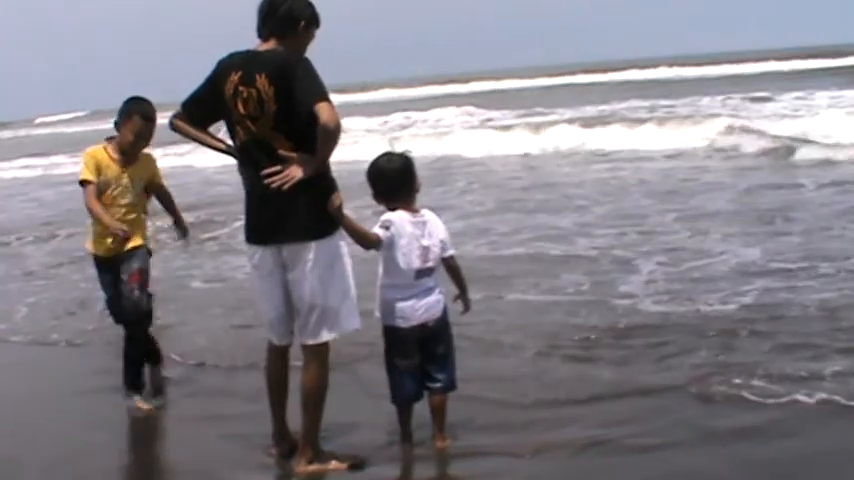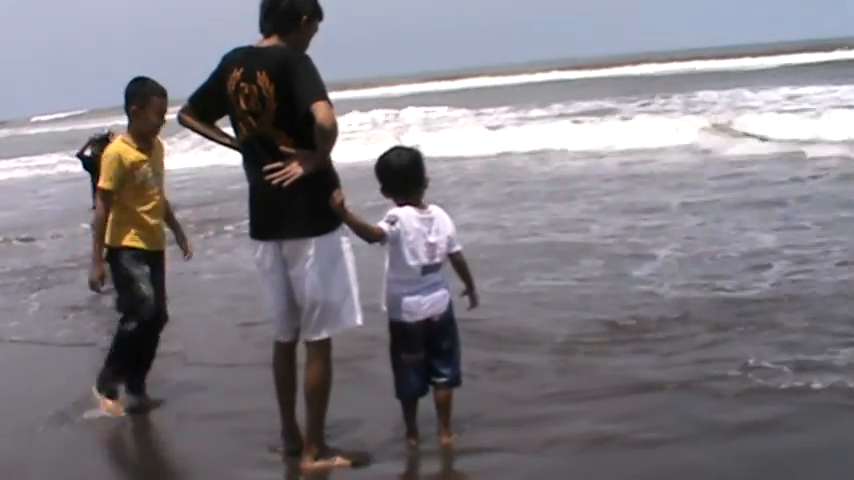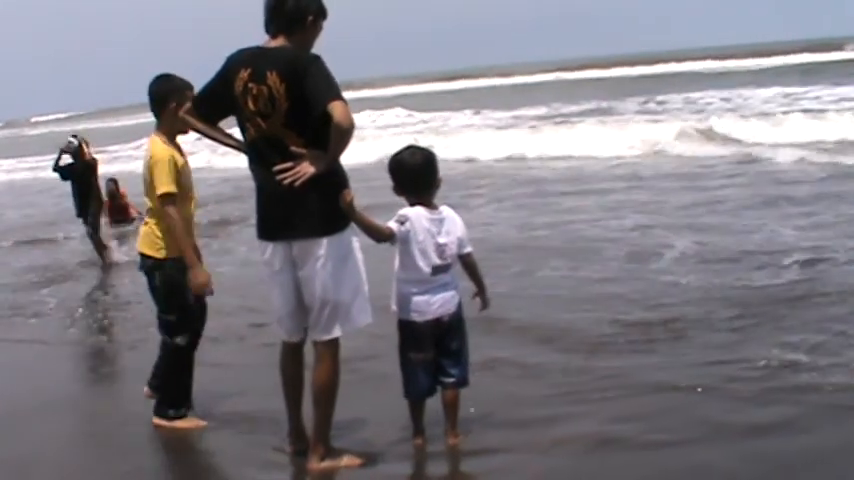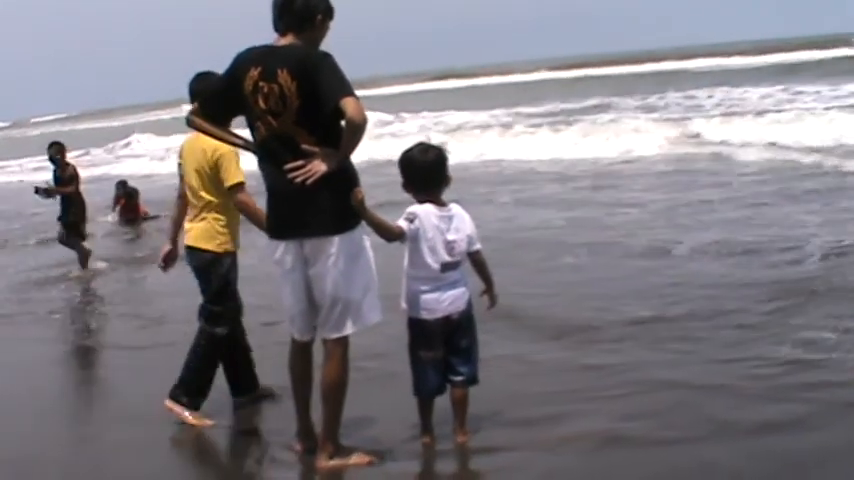
dt=0.4s
person 1, frame 1
left shoulder: (228, 70)
right shoulder: (293, 67)
left elbow: (181, 120)
right elbow: (329, 122)
left wrist: (236, 151)
right wrist: (315, 165)
left hip: (261, 222)
right hip: (308, 219)
left knee: (278, 338)
right knee: (316, 342)
left ankle: (280, 438)
right ankle: (309, 454)
person 1, frame 2
left shoulder: (232, 64)
right shoulder: (293, 63)
left elbow: (188, 115)
right elbow: (325, 122)
left wrist: (243, 146)
right wrist: (316, 162)
left hip: (265, 218)
right hip: (309, 215)
left knee: (285, 335)
right knee: (318, 338)
left ankle: (289, 434)
right ankle: (315, 450)
person 1, frame 3
left shoulder: (238, 65)
right shoulder: (304, 64)
left elbow: (191, 115)
right elbow: (342, 120)
left wrist: (246, 147)
right wrist: (327, 161)
left hip: (273, 218)
right hip: (318, 215)
left knee: (292, 335)
right knee: (327, 337)
left ankle: (296, 436)
right ankle: (320, 451)
person 1, frame 4
left shoulder: (245, 64)
right shoulder: (315, 62)
left elbow: (197, 118)
right elbow: (356, 117)
left wrist: (255, 146)
right wrist: (337, 159)
left hip: (284, 216)
right hip: (330, 212)
left knee: (301, 333)
right knee: (336, 337)
left ankle: (304, 434)
right ankle: (330, 448)
person 2, frame 1
left shoulder: (147, 163)
right shoulder: (94, 157)
left elbow: (163, 194)
right elbow: (90, 200)
left wrist: (179, 221)
right wrist: (112, 225)
left hip: (134, 245)
right hip: (104, 248)
left knee: (136, 306)
right knee: (123, 314)
left ankle: (135, 385)
right ankle: (151, 355)
person 2, frame 2
left shoulder: (157, 147)
right shoulder: (116, 153)
right elbow: (102, 208)
left wrist: (178, 231)
right wrist: (97, 261)
left hip: (155, 244)
right hip: (125, 245)
left knee: (156, 317)
right knee: (139, 311)
left ankle: (135, 385)
right ankle: (107, 384)
person 2, frame 3
left shoulder: (170, 148)
right shoulder: (163, 154)
right elbow: (171, 213)
left wrist: (193, 246)
right wrist: (194, 266)
left hip: (175, 252)
right hip: (164, 254)
left knee: (193, 316)
right knee: (180, 329)
left ankle: (160, 382)
right ankle: (169, 410)
person 2, frame 4
left shoulder: (188, 146)
right shoulder: (222, 148)
left elbow: (182, 198)
right elbow: (242, 200)
left wrist: (173, 243)
left hip: (197, 242)
right hip: (216, 246)
left knee: (230, 315)
right knee: (216, 324)
left ankle: (245, 387)
right ankle: (184, 397)
person 3, frame 1
left shoulder: (391, 223)
right shoulder: (433, 220)
left elbow: (369, 241)
right elbow: (451, 262)
left wrist: (341, 216)
right wrist: (463, 292)
left hip: (399, 318)
right hip: (433, 311)
left knee: (404, 384)
right knee: (438, 379)
left ankle: (406, 437)
right ankle: (440, 435)
person 3, frame 2
left shoulder: (398, 218)
right shoulder: (441, 215)
left elbow: (373, 234)
right elbow: (457, 258)
left wrist: (344, 212)
right wrist: (471, 287)
left hip: (406, 313)
right hip: (439, 306)
left knee: (410, 379)
right knee: (443, 374)
left ankle: (412, 432)
right ankle: (445, 430)
person 3, frame 3
left shoulder: (408, 218)
right shoulder: (452, 217)
left elbow: (382, 234)
right elbow: (468, 260)
left wrist: (352, 212)
right wrist: (481, 289)
left hip: (415, 312)
right hip: (448, 307)
left knee: (417, 379)
right knee: (451, 374)
left ankle: (418, 432)
right ankle: (452, 431)
person 3, frame 4
left shoulder: (417, 216)
right shoulder: (461, 214)
left elbow: (392, 233)
right elbow: (477, 257)
left wrist: (363, 211)
right wrist: (490, 286)
left hip: (424, 310)
right hip: (458, 304)
left knee: (427, 377)
right knee: (460, 372)
left ankle: (426, 431)
right ankle: (460, 429)
